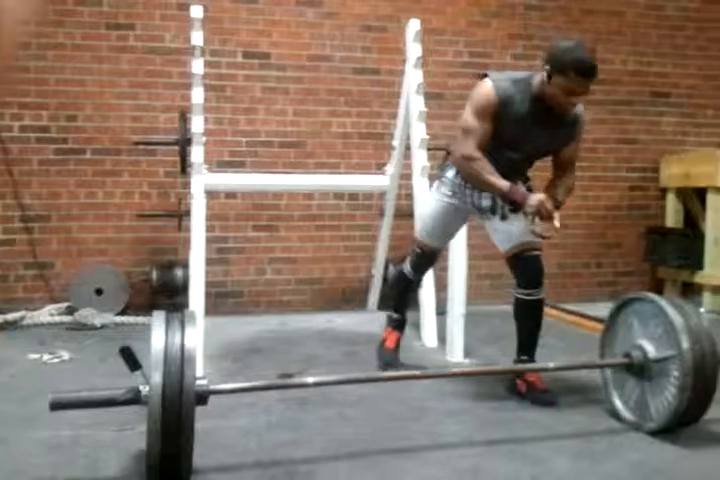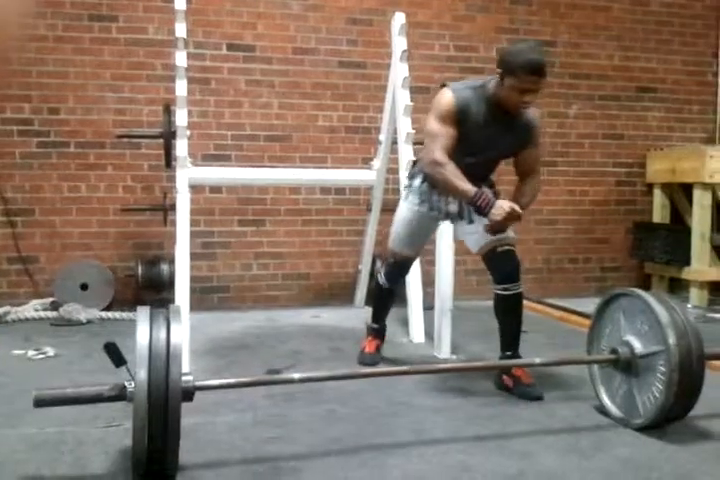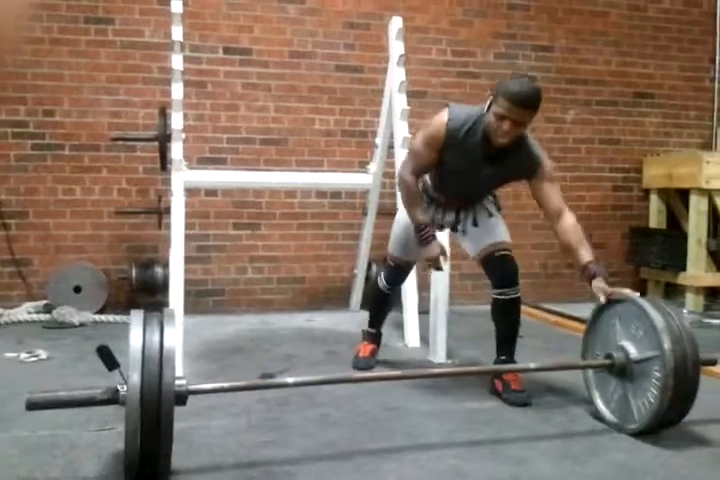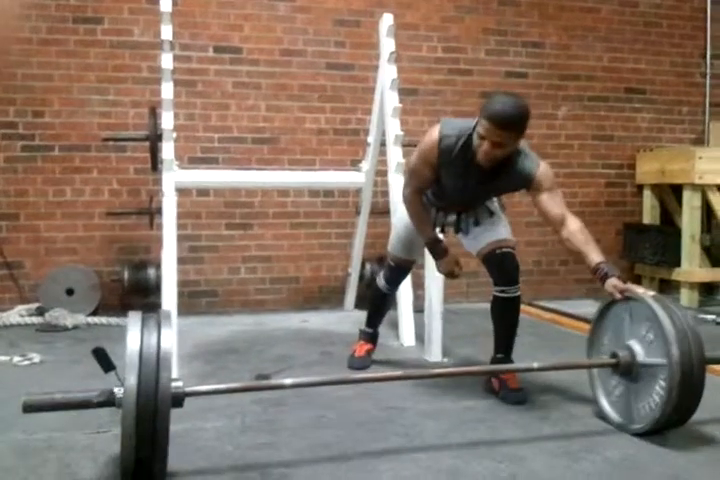
dt=0.4s
person 1, frame 1
left shoulder: (573, 119)
right shoulder: (493, 91)
left elbow: (565, 171)
right elbow: (465, 155)
left wrist: (550, 205)
right wrist: (520, 197)
left hip: (511, 188)
right hip: (461, 180)
left knee: (531, 271)
right knee: (423, 257)
left ankle: (524, 369)
right ankle: (395, 324)
person 1, frame 2
left shoulder: (528, 124)
right shoulder: (454, 100)
left elbow: (530, 177)
right elbow: (434, 161)
left wrist: (512, 211)
right wrist: (488, 205)
left hip: (478, 193)
right hip: (428, 187)
left knee: (508, 268)
right knee: (396, 264)
left ankle: (510, 364)
right ankle: (375, 332)
person 1, frame 3
left shoulder: (533, 159)
right shoulder: (449, 123)
left elbow: (561, 216)
right elbow: (408, 173)
left wrist: (593, 272)
right wrist: (425, 235)
left hip: (475, 206)
right hip: (426, 199)
left knee: (505, 273)
right knee: (396, 269)
left ankle: (505, 369)
right ankle: (371, 338)
person 1, frame 4
left shoulder: (531, 170)
right shoulder: (441, 139)
left elbow: (565, 222)
right elbow: (412, 192)
left wrist: (605, 272)
right wrist: (438, 250)
left hip: (478, 208)
right hip: (426, 202)
left knee: (507, 271)
right knee: (396, 267)
left ankle: (501, 366)
right ankle: (367, 337)
